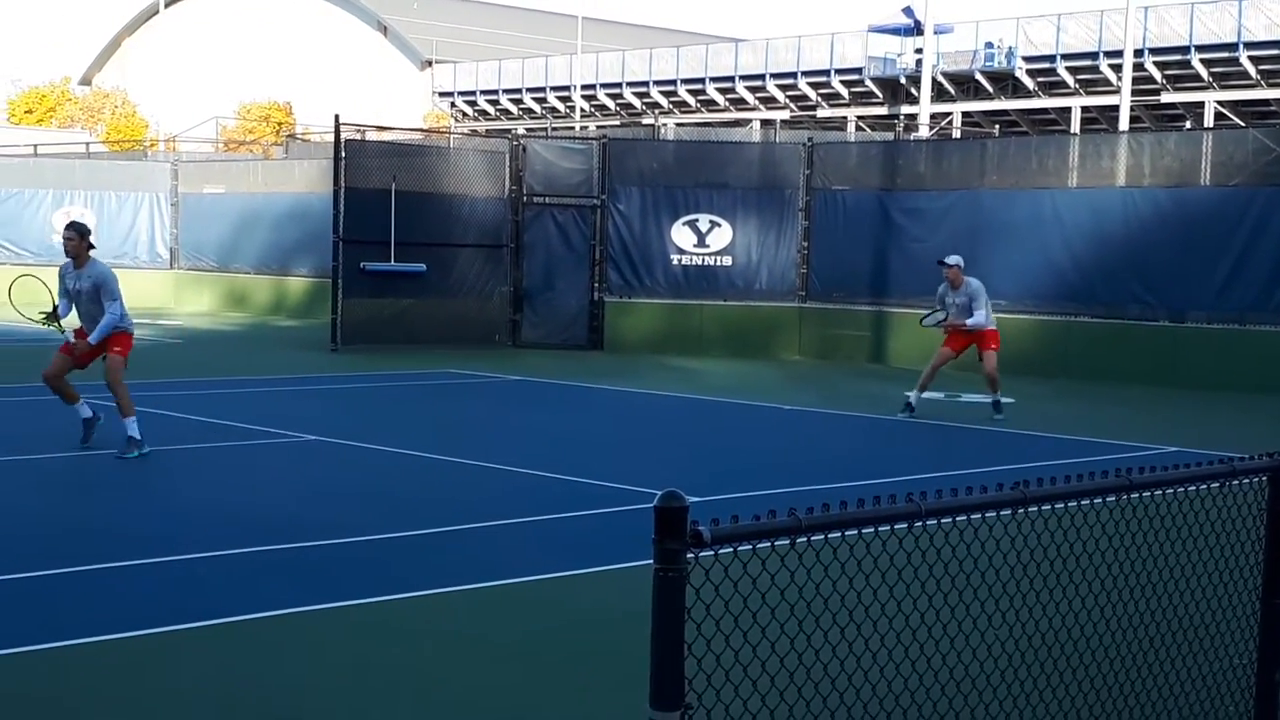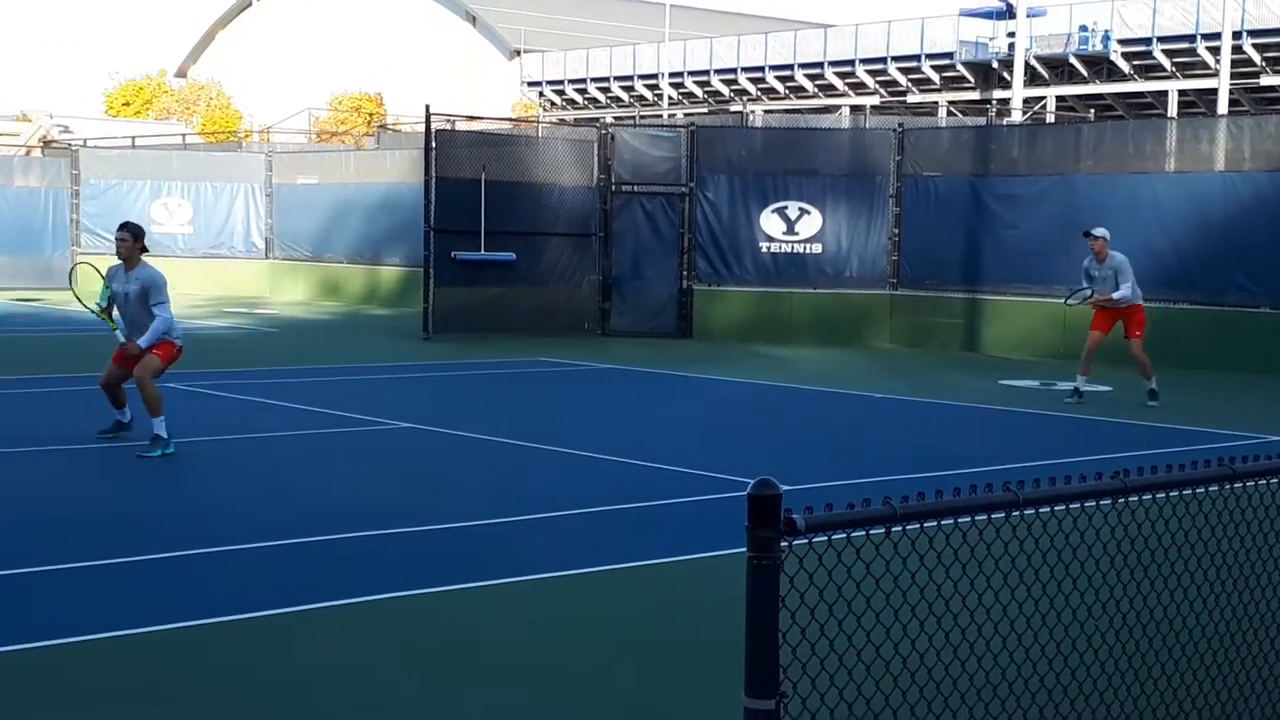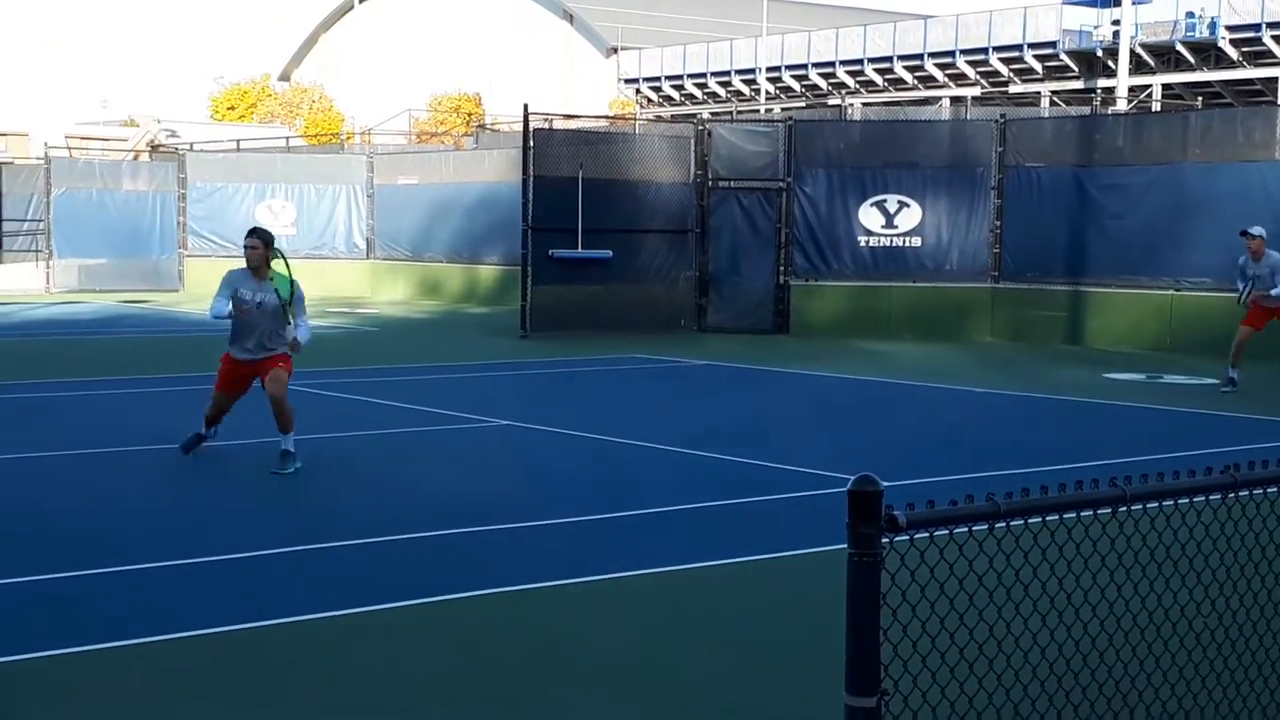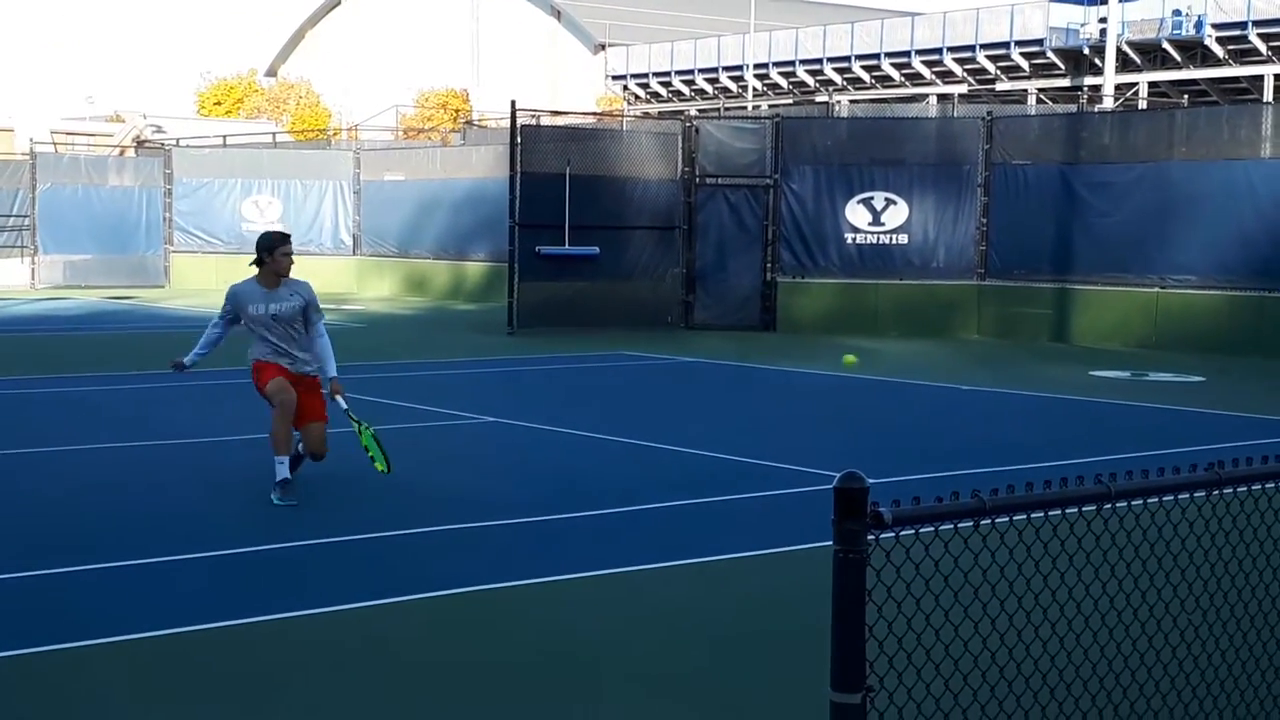
dt=0.4s
person 1, frame 1
left shoulder: (103, 274)
right shoulder: (65, 271)
left elbow: (113, 314)
right elbow: (65, 300)
left wrist: (90, 342)
right wrist: (58, 314)
left hip: (117, 331)
right hip: (88, 332)
left knee: (113, 378)
right knee: (50, 376)
left ankle: (134, 438)
right ankle: (88, 415)
person 1, frame 2
left shoulder: (152, 277)
right shoulder: (112, 273)
left elbow: (164, 319)
right elbow: (111, 306)
left wrist: (141, 345)
right wrist: (106, 313)
left hip: (164, 342)
right hip: (136, 341)
left knee: (141, 375)
right knee: (107, 381)
left ankle: (161, 437)
right ankle: (124, 420)
person 1, frame 3
right shoulder: (233, 278)
left elbow: (302, 322)
right elbow: (214, 311)
left wrist: (298, 339)
right wrist: (231, 311)
left hip: (274, 356)
right hip: (237, 356)
left knee: (277, 392)
right knee: (216, 412)
left ankle: (288, 452)
right ankle: (206, 431)
person 1, frame 4
left shoulder: (302, 290)
right shoulder: (240, 293)
left elbow: (319, 335)
right elbow: (217, 329)
left wrist: (332, 376)
right wrist: (190, 359)
left hip: (307, 373)
right hip: (267, 367)
left knee: (317, 450)
right knee: (287, 398)
left ankle: (299, 449)
right ankle: (282, 480)
